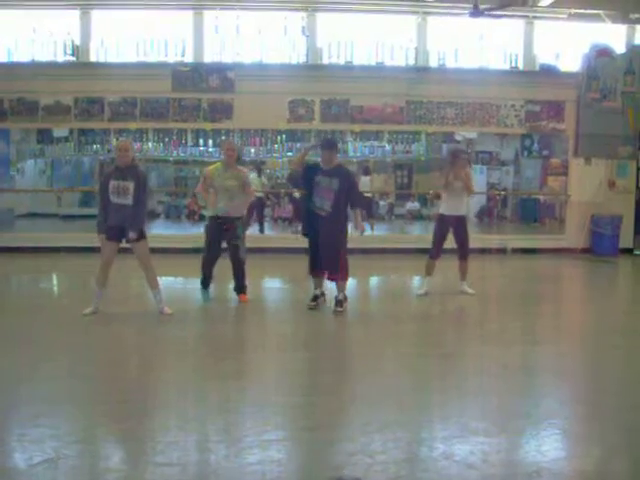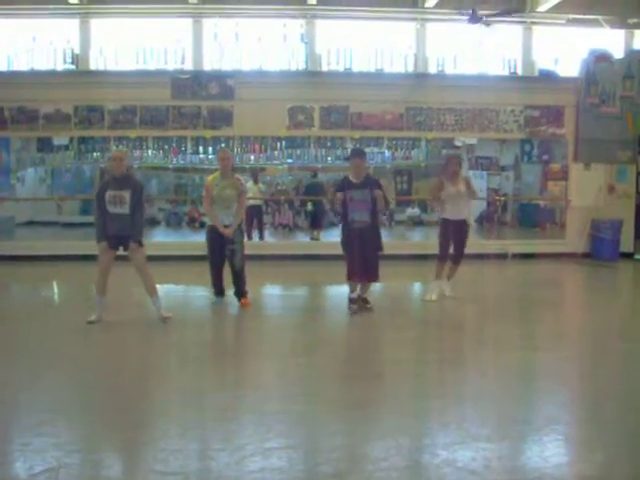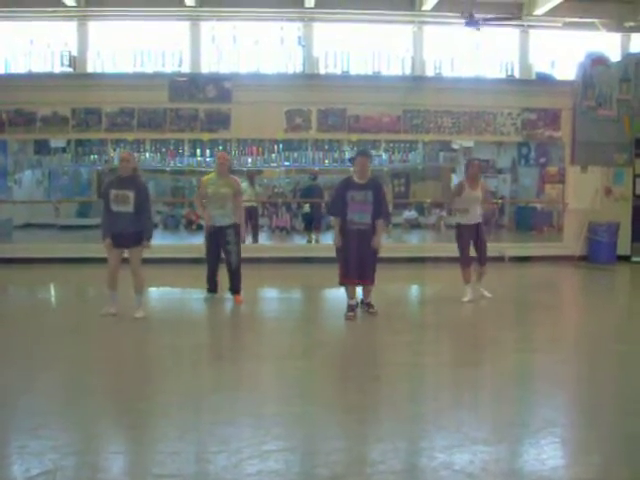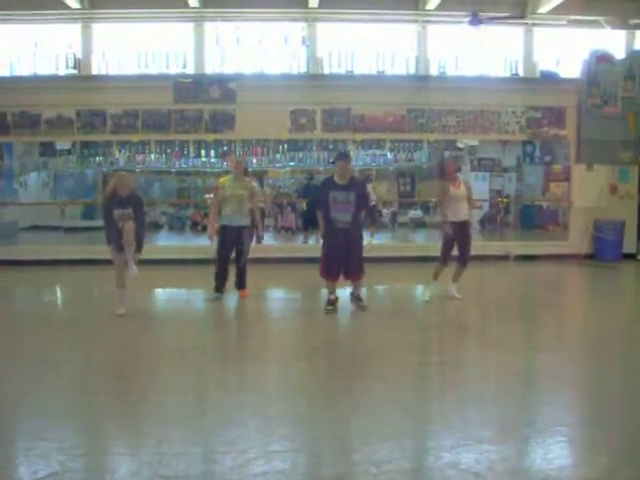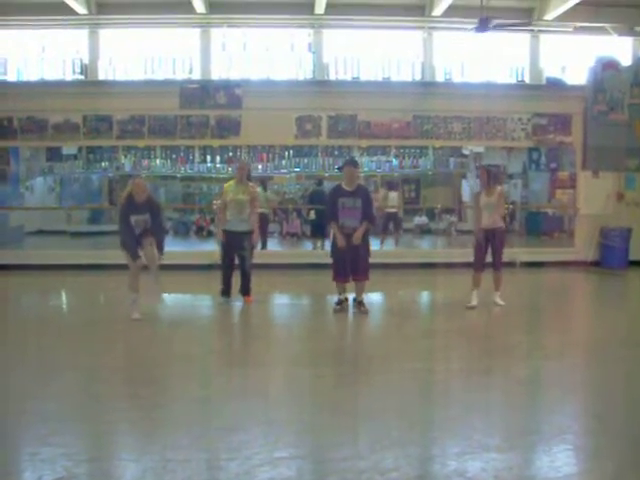
dt=1s
person 1, frame 1
left shoulder: (345, 174)
right shoulder: (313, 169)
left elbow: (354, 199)
right elbow: (294, 168)
left wrist: (358, 220)
right wrist: (307, 150)
left hip: (336, 224)
right hip: (315, 222)
left knee: (338, 259)
right knee: (316, 258)
left ankle: (340, 297)
right ankle: (318, 292)
person 1, frame 2
left shoulder: (374, 183)
right shoulder: (343, 184)
left elbow: (381, 209)
right elbow: (339, 211)
left wrist: (380, 199)
right wrist: (337, 201)
left hip: (370, 231)
right hip: (350, 231)
left knee: (370, 264)
right knee: (353, 264)
left ankle: (362, 295)
right ankle: (353, 296)
person 1, frame 3
left shoulder: (376, 186)
right shoulder: (344, 185)
left elbow: (382, 214)
right elbow: (336, 212)
left wrist: (378, 235)
right wrist: (336, 233)
left hip: (369, 235)
right hip: (348, 234)
left knee: (368, 269)
right knee: (348, 269)
left ankle: (366, 301)
right ankle: (351, 303)
person 1, frame 4
left shoulder: (358, 185)
right shoulder: (326, 184)
left elbow: (364, 206)
right elbow: (319, 207)
left wrist: (358, 220)
right wrist: (322, 225)
left hip: (353, 232)
right hip: (332, 232)
left knee: (355, 265)
right knee: (330, 265)
left ankle: (357, 294)
right ankle: (332, 297)
person 1, frame 5
left shoulder: (364, 192)
right shoulder: (335, 192)
left elbow: (369, 217)
right elbow: (330, 217)
left wrist: (360, 232)
right wrist: (337, 235)
left hip: (359, 237)
right hip: (341, 237)
left knee: (361, 269)
right knee: (340, 269)
left ankle: (358, 300)
right ankle: (342, 298)
person 2, frame 1
left shoulder: (139, 175)
right shoulder: (108, 176)
left elbow: (142, 204)
right elbow: (103, 204)
left wrist: (136, 228)
right wrist: (101, 228)
left hip: (134, 227)
right hip: (112, 226)
left knee: (147, 264)
right knee: (104, 264)
left ankle: (161, 305)
right ankle: (95, 305)
person 2, frame 2
left shoulder: (135, 185)
right shoulder: (104, 186)
left elbow: (139, 213)
right elbow: (100, 213)
left wrist: (135, 237)
right wrist: (100, 237)
left hip: (130, 234)
right hip: (109, 235)
left knee: (143, 270)
right knee: (102, 272)
left ankle: (160, 310)
right ankle: (99, 312)
person 2, frame 3
left shoulder: (139, 185)
right shoulder: (110, 185)
left elbow: (146, 212)
right elbow: (106, 211)
left wrist: (147, 236)
right wrist: (105, 234)
left hip: (134, 233)
right hip: (115, 233)
left knee: (136, 269)
right knee: (112, 269)
left ankle: (139, 306)
right ankle: (112, 303)
person 2, frame 4
left shoulder: (136, 199)
right shoulder: (109, 200)
left elbow: (140, 223)
right elbow: (109, 226)
left wrist: (139, 248)
right wrist: (119, 249)
left hip: (130, 232)
right hip: (114, 234)
left knee: (129, 226)
right knee: (119, 267)
left ankle: (131, 262)
right ankle: (121, 303)
person 2, frame 5
left shoulder: (153, 204)
right shoulder: (126, 206)
left elbow: (159, 227)
right elbow: (125, 230)
left wrist: (160, 249)
right wrist: (134, 254)
left hip: (147, 235)
right hip: (131, 239)
left knee: (152, 260)
right knee: (135, 269)
right ankle: (134, 306)
person 3, frame 1
left shoulder: (242, 173)
right shoulder: (211, 171)
left elbow: (250, 196)
right elbow: (201, 191)
left wrist: (237, 208)
right wrist: (214, 205)
left hip: (236, 219)
right hip: (216, 217)
left knee: (238, 256)
right knee: (211, 253)
left ankle: (241, 290)
right ankle: (204, 286)
person 3, frame 2
left shoulder: (239, 182)
right shoulder: (210, 181)
left elbow: (242, 207)
right elbow: (207, 206)
left wrist: (232, 228)
right wrist: (220, 227)
left hip: (235, 226)
right hip: (215, 227)
left knee: (237, 261)
right knee: (216, 263)
left ankle: (242, 295)
right ankle: (219, 294)
person 3, frame 3
left shoulder: (234, 182)
right shoulder: (206, 181)
left elbow: (240, 206)
right elbow: (198, 201)
left wrist: (242, 228)
right wrist: (203, 215)
left hip: (230, 225)
right hip: (212, 226)
left knee: (233, 260)
right knee: (212, 260)
left ankle: (236, 291)
right ankle: (212, 290)
person 3, frame 4
left shoulder: (250, 184)
right shoulder: (223, 183)
left elbow: (254, 207)
right elbow: (215, 205)
left wrist: (259, 227)
right wrist: (211, 225)
left hip: (244, 225)
right hip: (226, 225)
left knee: (242, 258)
right knee: (222, 258)
left ankle: (242, 286)
right ankle: (218, 289)
person 3, frame 5
left shoulder: (252, 189)
right shoulder: (226, 187)
left elbow: (255, 212)
right elbow: (221, 210)
left wrist: (256, 233)
right wrist: (220, 230)
left hip: (246, 231)
right hip: (228, 230)
left knee: (246, 263)
right knee: (227, 263)
left ankle: (246, 293)
right ankle: (225, 293)
person 4, frame 1
left shoulder: (466, 176)
right shoulder: (447, 174)
left elbow: (470, 191)
right elbow: (444, 188)
left wrist: (462, 177)
right wrist: (453, 176)
left hip: (460, 217)
right hip: (444, 216)
left knee: (464, 252)
right knee: (435, 251)
left ankle: (463, 284)
right ankle: (426, 284)
person 4, frame 2
left shoulder: (465, 180)
right shoulder: (442, 182)
left elbow: (474, 196)
right elbow: (433, 198)
left wrist: (471, 194)
right wrist: (440, 202)
left hip: (462, 221)
right hip: (447, 220)
left knee: (458, 255)
right knee: (443, 254)
left ankle: (446, 283)
right ankle: (434, 287)
person 4, frame 3
left shoulder: (482, 186)
right shoulder: (461, 186)
right elbow: (450, 204)
left wrist: (485, 211)
right wrist: (459, 209)
left hip: (477, 224)
right hip: (463, 225)
left knee: (482, 256)
right knee: (465, 258)
left ankle: (479, 286)
right ankle: (468, 290)
person 4, frame 4
left shoulder: (464, 183)
right shoulder: (444, 186)
left elbow: (470, 202)
right elbow: (442, 208)
left wrist: (476, 206)
right wrist: (446, 225)
left hip: (464, 223)
right hip: (451, 224)
left knee: (464, 259)
right knee: (444, 258)
left ankle: (453, 287)
right ankle: (430, 287)
person 4, frame 5
left shoulder: (499, 192)
right shoulder: (478, 195)
left elbow: (501, 210)
right elbow: (477, 214)
left wrist: (492, 222)
right wrist: (478, 231)
left hip: (497, 229)
right hip: (483, 230)
left knee: (497, 263)
right knee: (478, 263)
left ankle: (497, 295)
right ankle: (474, 297)
